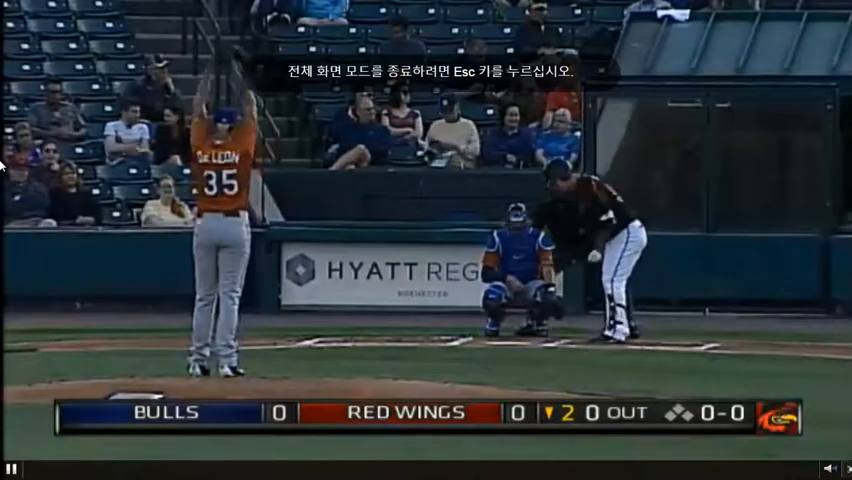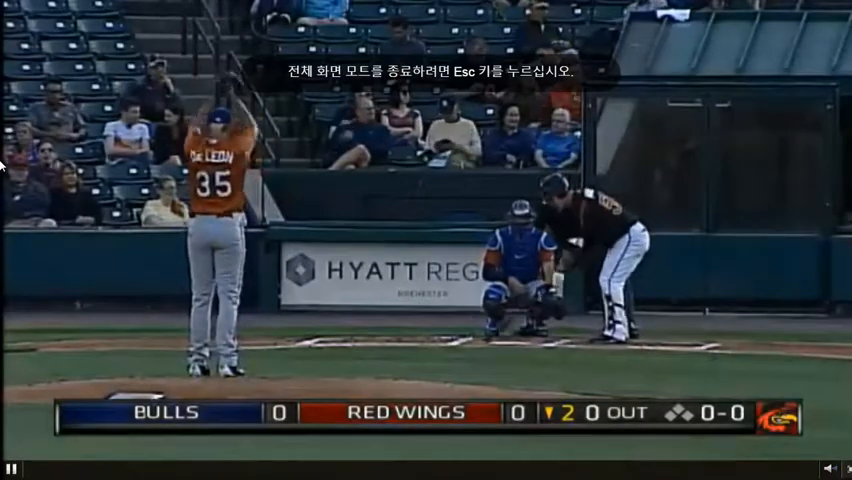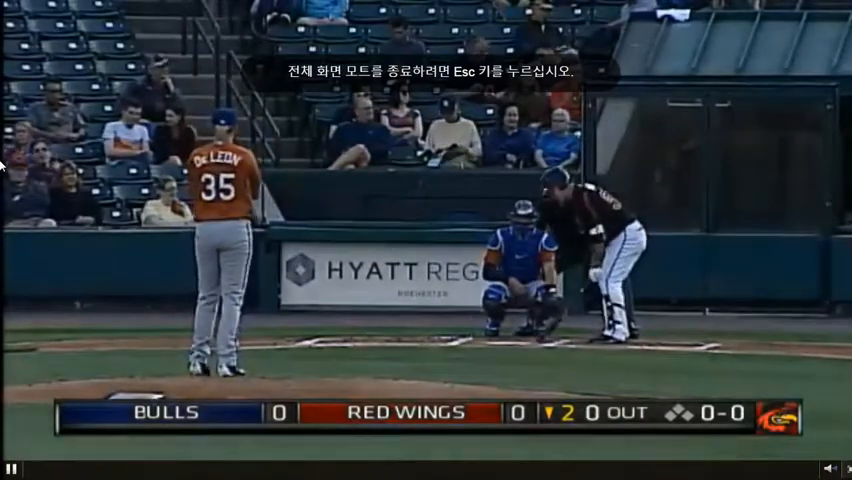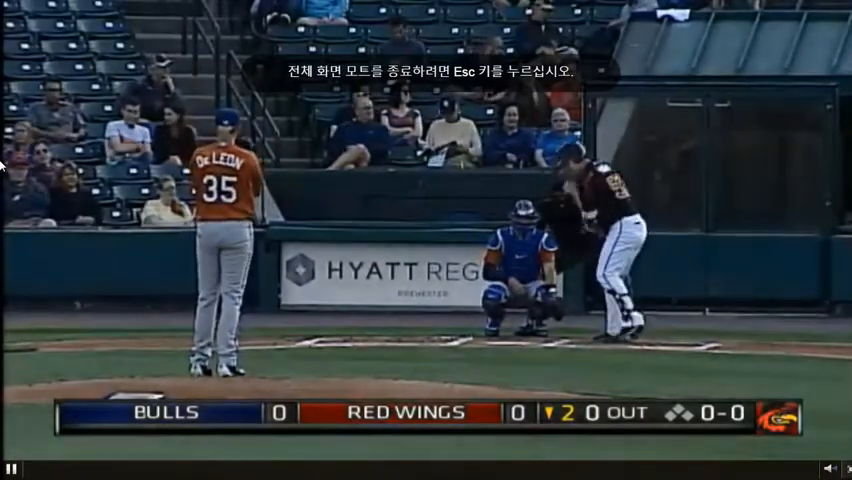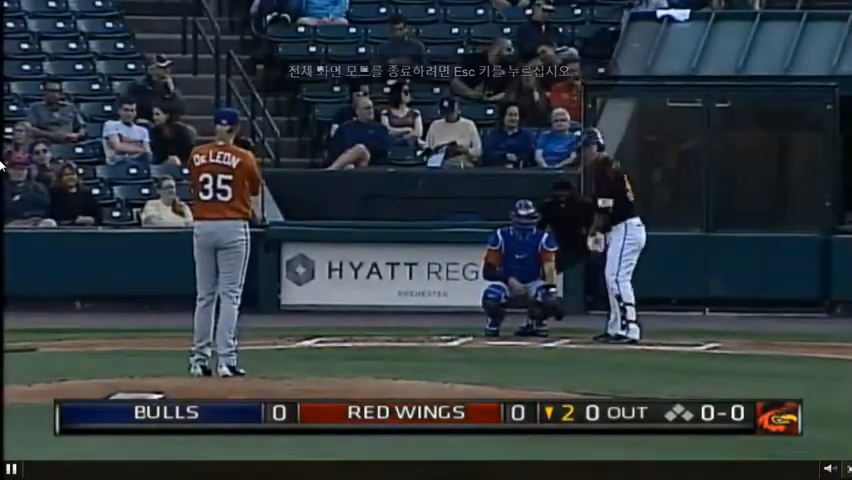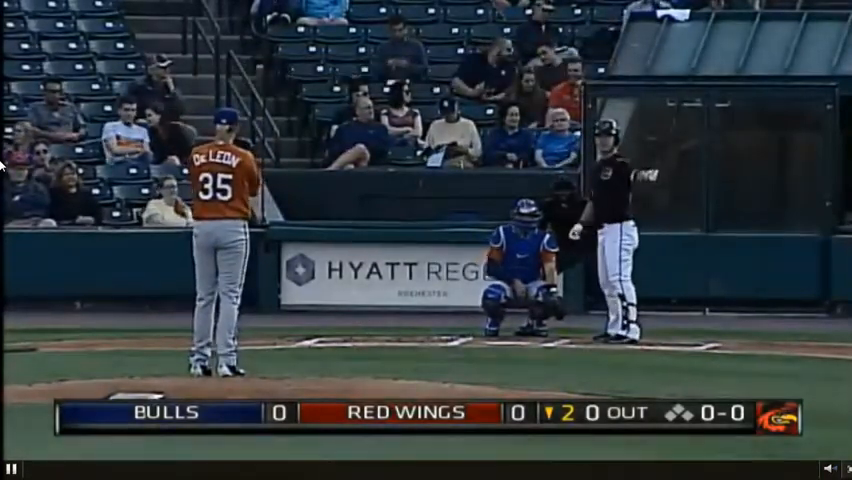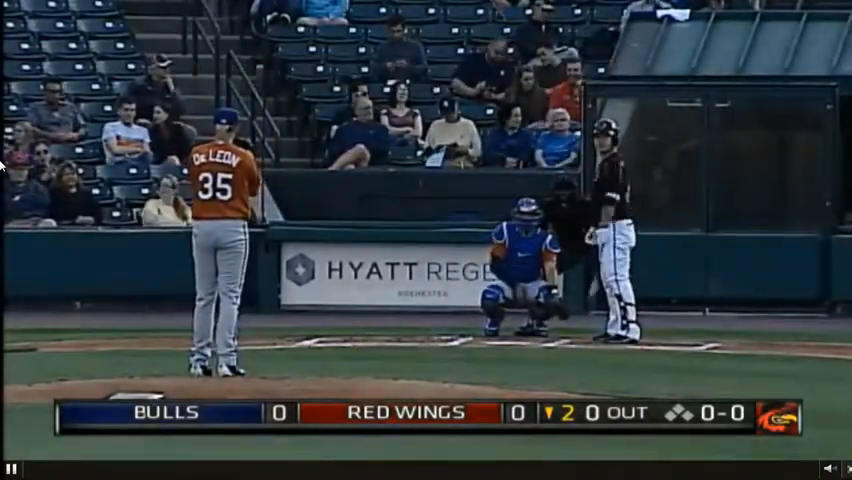
dt=0.5s
person 1, frame 1
left shoulder: (200, 148)
right shoulder: (243, 148)
left elbow: (198, 110)
right elbow: (251, 107)
left wrist: (208, 72)
left hip: (205, 225)
right hip: (235, 225)
left knee: (204, 297)
right knee: (230, 296)
left ankle: (198, 359)
right ankle: (227, 361)
person 1, frame 2
left shoulder: (193, 149)
right shoulder: (237, 150)
left elbow: (195, 126)
right elbow: (252, 127)
left wrist: (215, 97)
right wrist: (233, 96)
left hip: (199, 226)
right hip: (229, 227)
left knee: (200, 296)
right knee: (228, 296)
left ankle: (197, 359)
right ankle: (227, 360)
person 1, frame 3
left shoulder: (196, 156)
right shoulder: (244, 156)
left elbow: (194, 190)
right elbow: (255, 192)
left hip: (205, 229)
right hip: (236, 229)
left knee: (206, 296)
right knee: (232, 297)
left ankle: (198, 356)
right ankle: (227, 361)
person 1, frame 4
left shoulder: (199, 156)
right shoulder: (247, 159)
right elbow: (257, 191)
left hip: (206, 228)
right hip: (237, 229)
left knee: (206, 296)
right knee: (231, 296)
left ankle: (199, 359)
right ankle: (227, 361)
person 1, frame 5
left shoulder: (196, 155)
right shoulder: (244, 158)
right elbow: (255, 190)
left hip: (202, 227)
right hip: (233, 228)
left knee: (204, 295)
right knee: (230, 295)
left ankle: (199, 359)
right ankle: (226, 360)
person 1, frame 6
left shoulder: (196, 155)
right shoulder: (244, 158)
right elbow: (254, 190)
left hip: (202, 227)
right hip: (232, 228)
left knee: (204, 295)
right knee: (229, 295)
left ankle: (199, 359)
right ankle: (226, 360)
person 1, frame 7
left shoulder: (196, 155)
right shoulder: (244, 157)
right elbow: (254, 189)
left hip: (202, 227)
right hip: (232, 228)
left knee: (204, 295)
right knee: (229, 295)
left ankle: (199, 359)
right ankle: (226, 360)
person 2, frame 1
left shoulder: (588, 187)
right shoulder: (577, 190)
left elbow: (608, 220)
left wrist: (598, 249)
left hip: (629, 233)
right hip: (619, 235)
left knee: (612, 280)
right knee: (612, 280)
left ankle: (615, 331)
right ankle: (625, 327)
person 2, frame 2
left shoulder: (583, 205)
right shoulder: (580, 198)
left elbow: (575, 245)
left hip: (632, 237)
right hip: (624, 237)
left knee: (610, 280)
right knee: (608, 281)
left ankle: (616, 332)
right ankle: (624, 327)
person 2, frame 3
left shoulder: (583, 198)
right shoulder: (580, 194)
left elbow: (598, 234)
left wrist: (595, 264)
left hip: (628, 235)
right hip: (624, 235)
left knee: (609, 281)
right knee: (606, 281)
left ankle: (616, 332)
right ankle: (620, 328)
person 2, frame 4
left shoulder: (589, 178)
right shoulder: (601, 170)
left elbow: (591, 217)
left wrist: (590, 226)
left hip: (624, 227)
right hip: (634, 226)
left knee: (605, 273)
right knee: (613, 276)
left ankle: (630, 319)
right ankle: (615, 329)
person 2, frame 5
left shoulder: (606, 169)
right shoulder: (606, 168)
left elbow: (604, 207)
left wrist: (595, 233)
right wrist: (597, 232)
left hip: (625, 229)
right hip: (618, 230)
left knee: (617, 278)
right knee: (612, 279)
left ankle: (629, 330)
right ankle: (615, 329)
person 2, frame 6
left shoulder: (620, 163)
right shoulder: (598, 167)
left elbow: (634, 174)
left wrist: (646, 176)
right wrist: (581, 223)
left hip: (619, 229)
right hip: (604, 230)
left knee: (620, 279)
right knee: (607, 282)
left ankle: (630, 330)
right ankle: (615, 328)
person 2, frame 7
left shoulder: (613, 164)
right shoulder: (605, 164)
left elbow: (612, 198)
left wrist: (603, 226)
right wrist: (598, 226)
left hip: (616, 228)
right hip: (609, 228)
left knee: (618, 278)
right knee: (609, 279)
left ankle: (630, 329)
right ankle: (616, 328)
person 3, frame 1
left shoulder: (539, 238)
right shoulder: (497, 238)
left elbow: (547, 266)
right elbow: (486, 273)
left wrist: (551, 289)
right wrist: (506, 278)
left hip: (531, 285)
right hip: (506, 285)
left knee: (548, 298)
right knee: (491, 296)
left ankle: (537, 322)
right ankle: (494, 323)
person 3, frame 2
left shoulder: (542, 238)
right shoulder: (499, 236)
left elbow: (548, 266)
right elbow: (487, 272)
left wrist: (551, 290)
right wrist: (509, 279)
left hip: (532, 285)
right hip: (507, 285)
left knee: (549, 299)
right knee: (491, 297)
left ankle: (535, 323)
right ankle: (494, 322)
person 3, frame 3
left shoulder: (543, 238)
right shoulder: (500, 236)
left elbow: (549, 267)
right elbow: (487, 271)
left wrist: (551, 290)
right wrist: (509, 280)
left hip: (532, 285)
right hip: (507, 285)
left knee: (551, 301)
right knee: (491, 298)
left ankle: (534, 323)
right ankle: (494, 323)
person 3, frame 4
left shoulder: (543, 238)
right shoulder: (500, 236)
left elbow: (549, 267)
right elbow: (488, 271)
left wrist: (551, 290)
right wrist: (509, 280)
left hip: (532, 285)
right hip: (507, 285)
left knee: (550, 300)
right knee: (491, 298)
left ankle: (535, 324)
right ankle: (493, 323)
person 3, frame 5
left shoulder: (543, 238)
right shoulder: (501, 236)
left elbow: (549, 267)
right elbow: (488, 271)
left wrist: (552, 291)
right wrist: (509, 280)
left hip: (532, 285)
right hip: (508, 285)
left knee: (550, 299)
right knee: (491, 297)
left ankle: (535, 323)
right ankle: (494, 323)
person 3, frame 6
left shoulder: (544, 239)
right shoulder: (503, 234)
left elbow: (550, 267)
right elbow: (491, 268)
left wrist: (553, 292)
right wrist: (513, 281)
left hip: (533, 285)
right hip: (508, 284)
left knee: (550, 299)
right knee: (490, 296)
left ankle: (535, 324)
right ankle: (493, 324)
person 3, frame 7
left shoulder: (545, 239)
right shoulder: (505, 231)
left elbow: (550, 267)
right elbow: (496, 265)
left wrist: (554, 292)
right wrist: (514, 285)
left hip: (532, 284)
right hip: (508, 283)
left knee: (550, 299)
right knee: (489, 297)
left ankle: (536, 323)
right ankle: (493, 323)
